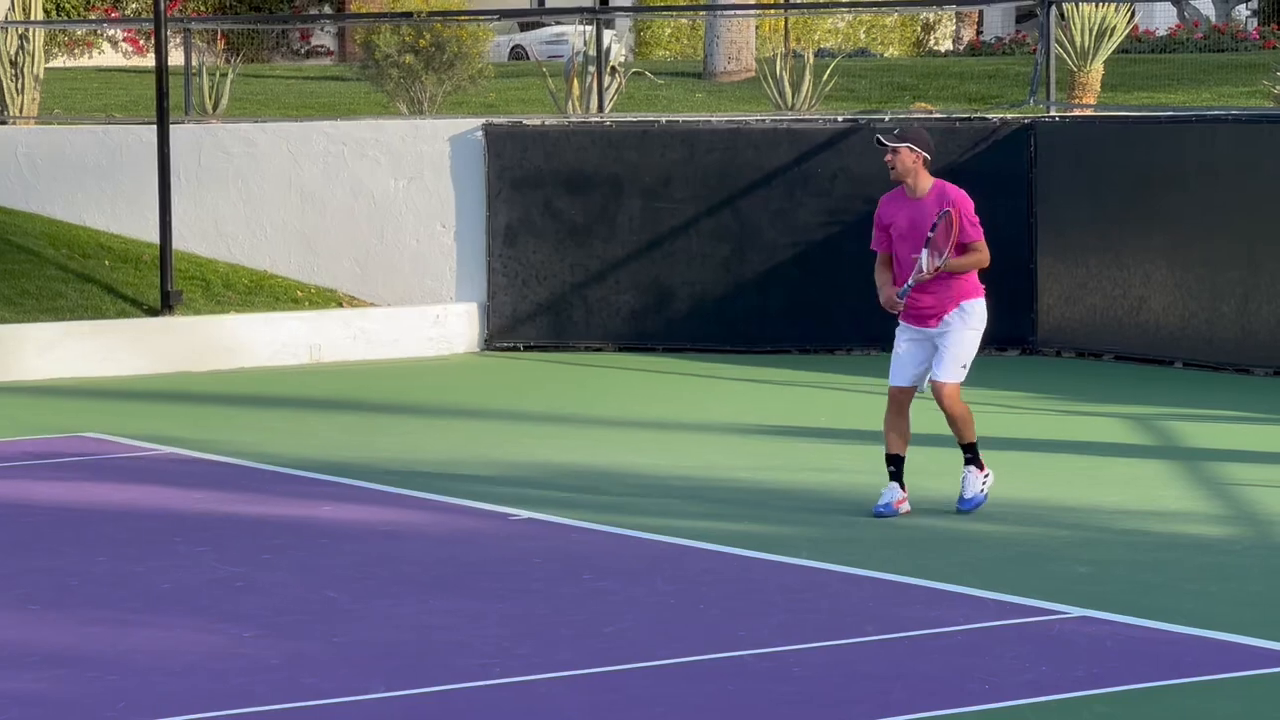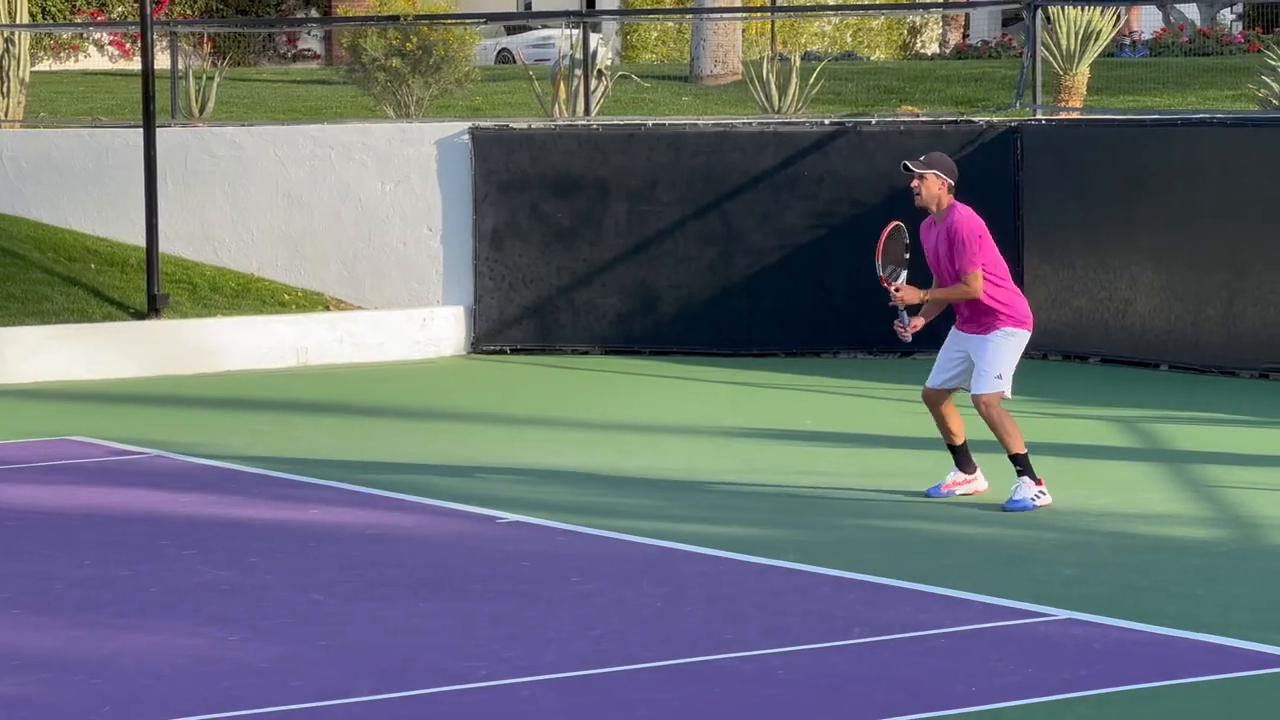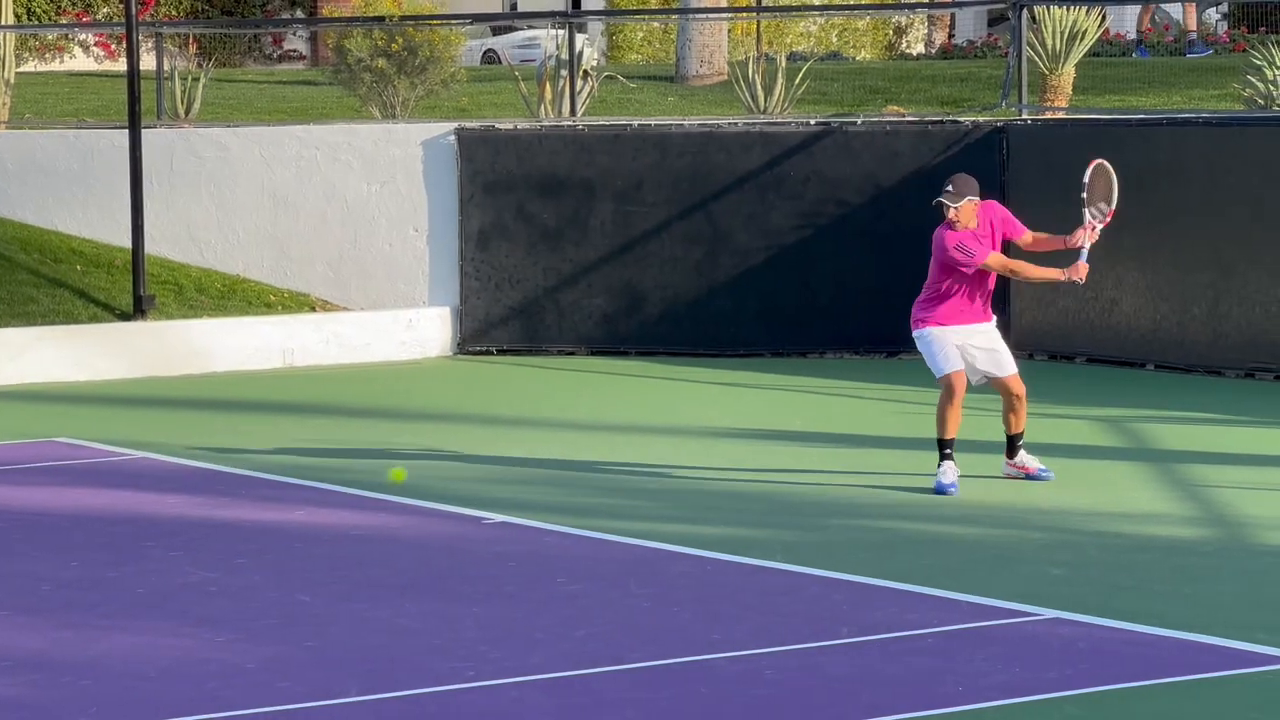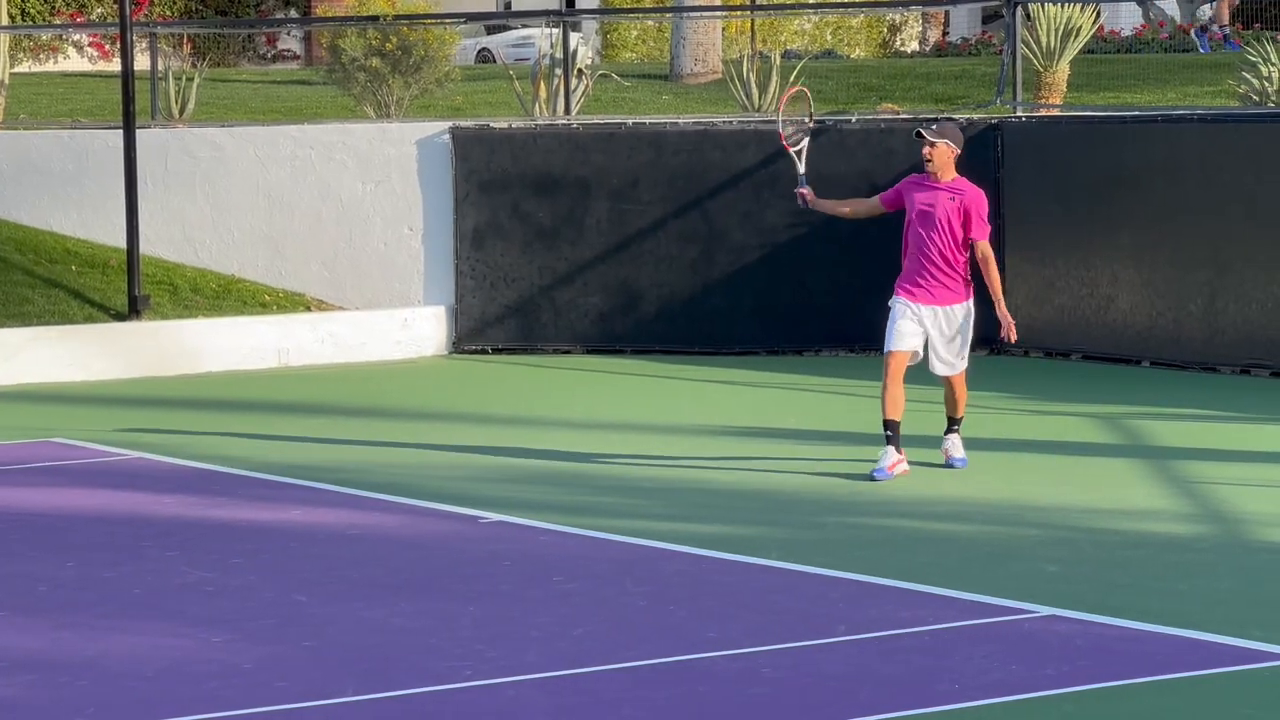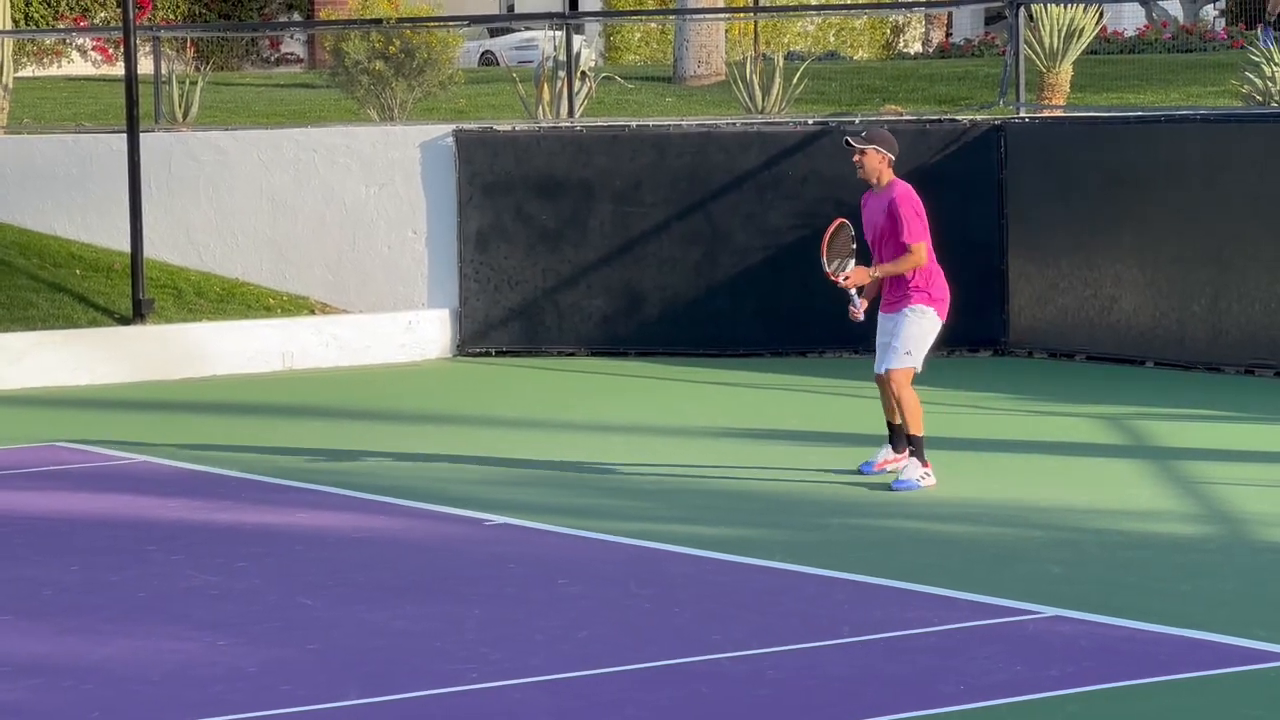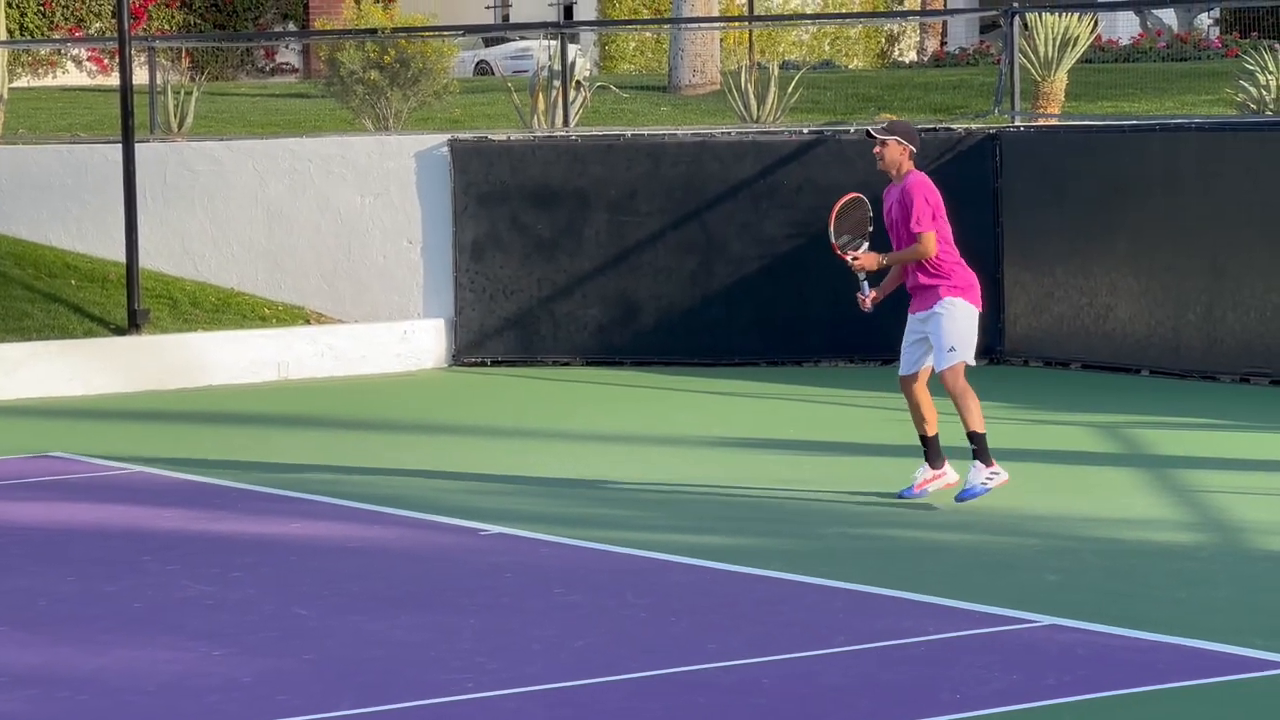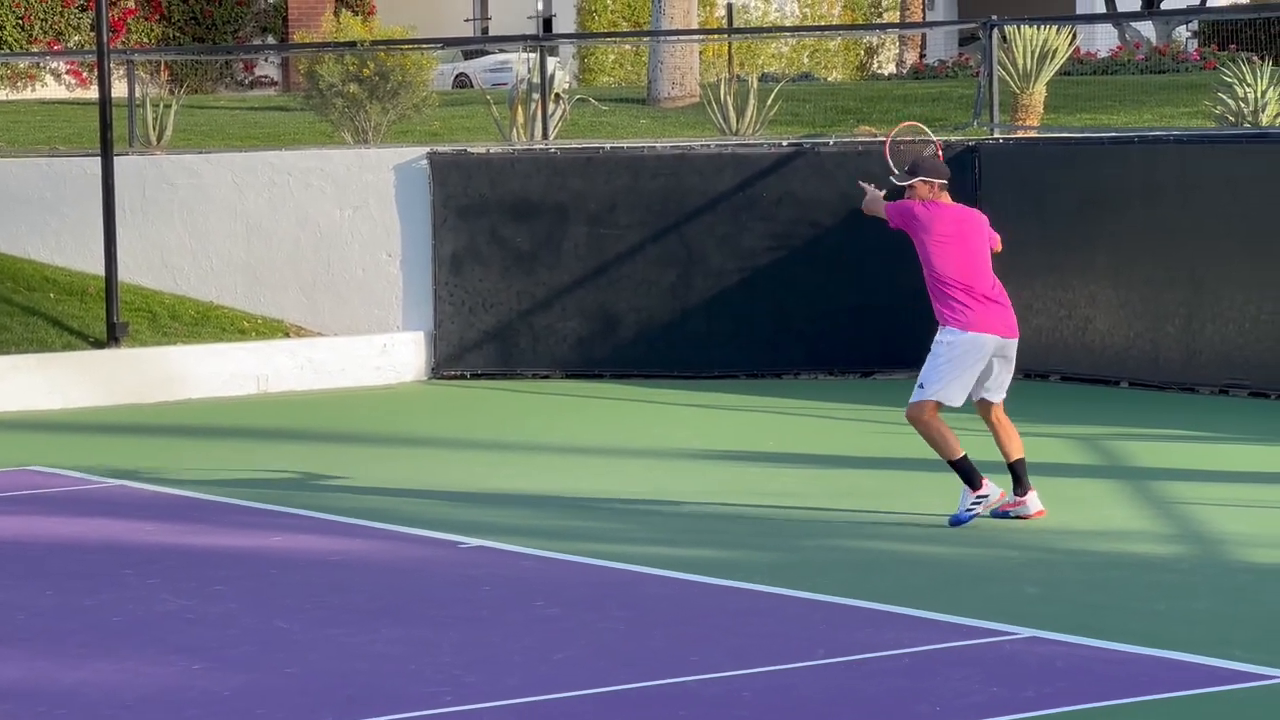
dt=0.7s
person 1, frame 1
left shoulder: (954, 198)
right shoulder: (888, 205)
left elbow: (981, 257)
right elbow: (883, 264)
left wrist: (940, 265)
right wrist: (886, 290)
left hip: (962, 310)
right hip: (915, 319)
left knee: (944, 391)
right knee: (898, 396)
left ankle: (976, 469)
right ankle: (896, 488)
person 1, frame 2
left shoulder: (963, 223)
right shoulder: (927, 228)
left elbow: (974, 288)
left wrist: (920, 297)
right wrist: (920, 318)
left hip: (1005, 324)
right hip: (967, 327)
left knee: (986, 401)
right knee: (934, 395)
left ankle: (1032, 484)
right ankle: (968, 473)
person 1, frame 3
left shoulder: (993, 212)
right shoulder: (948, 239)
left elbow: (1029, 241)
right elbow: (1010, 269)
left wrist: (1070, 240)
right wrist: (1065, 274)
left hip: (978, 323)
right hip: (935, 324)
left knee: (1016, 391)
right knee: (954, 385)
left ankle: (1014, 456)
right ankle: (946, 464)
person 1, frame 4
left shoulder: (971, 195)
right shoulder: (912, 185)
left elbow: (985, 253)
right elbow: (868, 207)
left wrist: (1000, 304)
right wrist: (819, 203)
left hip: (952, 302)
right hip: (909, 297)
left knee: (953, 375)
right knee: (893, 367)
left ankle: (952, 437)
right ankle: (892, 453)
person 1, frame 5
left shoulder: (902, 197)
right shoulder: (868, 201)
left elbow: (919, 256)
left wrist: (870, 273)
right wrist: (864, 298)
left hip: (922, 301)
right hip: (892, 303)
left knee: (897, 378)
right knee: (883, 379)
left ankle: (920, 465)
right ankle: (897, 450)
person 1, frame 6
left shoulder: (915, 186)
right shoulder: (891, 194)
left elbow: (927, 248)
left wrist: (880, 261)
right wrist: (878, 292)
left hip: (953, 294)
right hip: (925, 301)
left knee: (952, 377)
right knee: (911, 381)
left ankle: (986, 467)
right ankle: (937, 468)
person 1, frame 7
left shoulder: (917, 213)
right shoulder: (977, 218)
left elbow: (870, 207)
left wrist: (872, 193)
left hip: (965, 330)
right hip: (1005, 327)
left knee: (920, 413)
right knee: (992, 410)
left ankle: (978, 487)
right ankle: (1024, 496)
